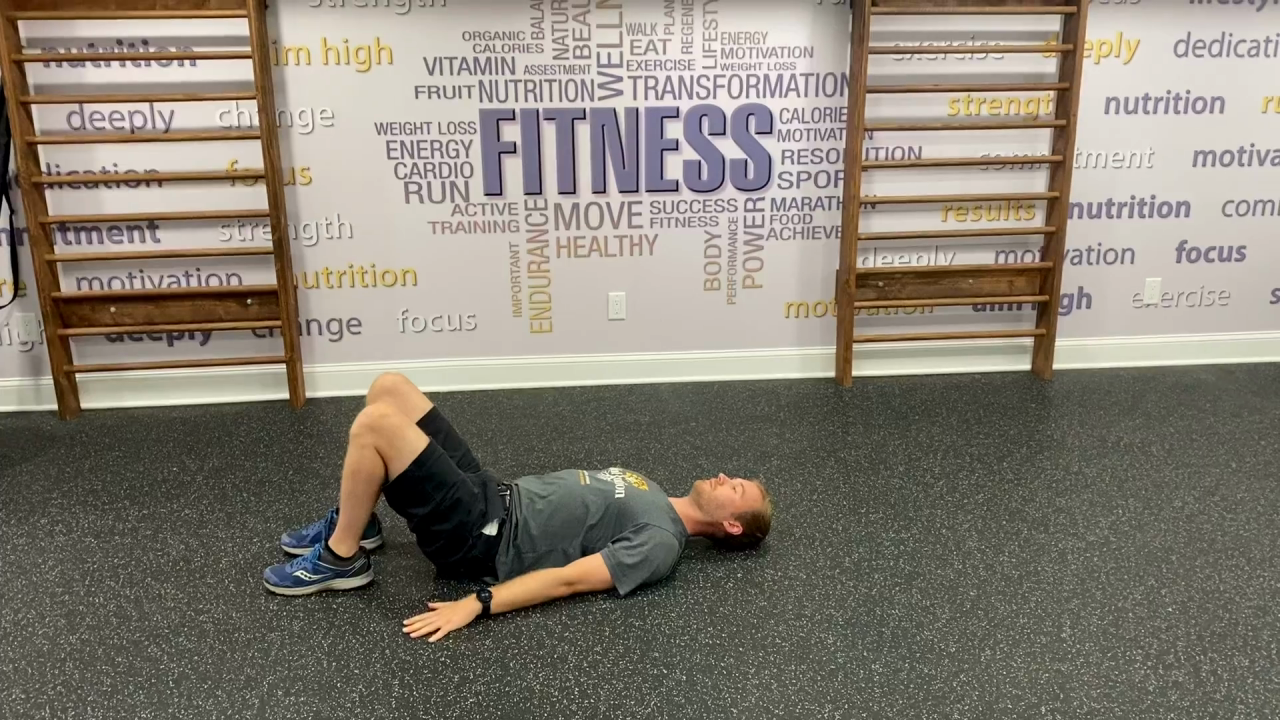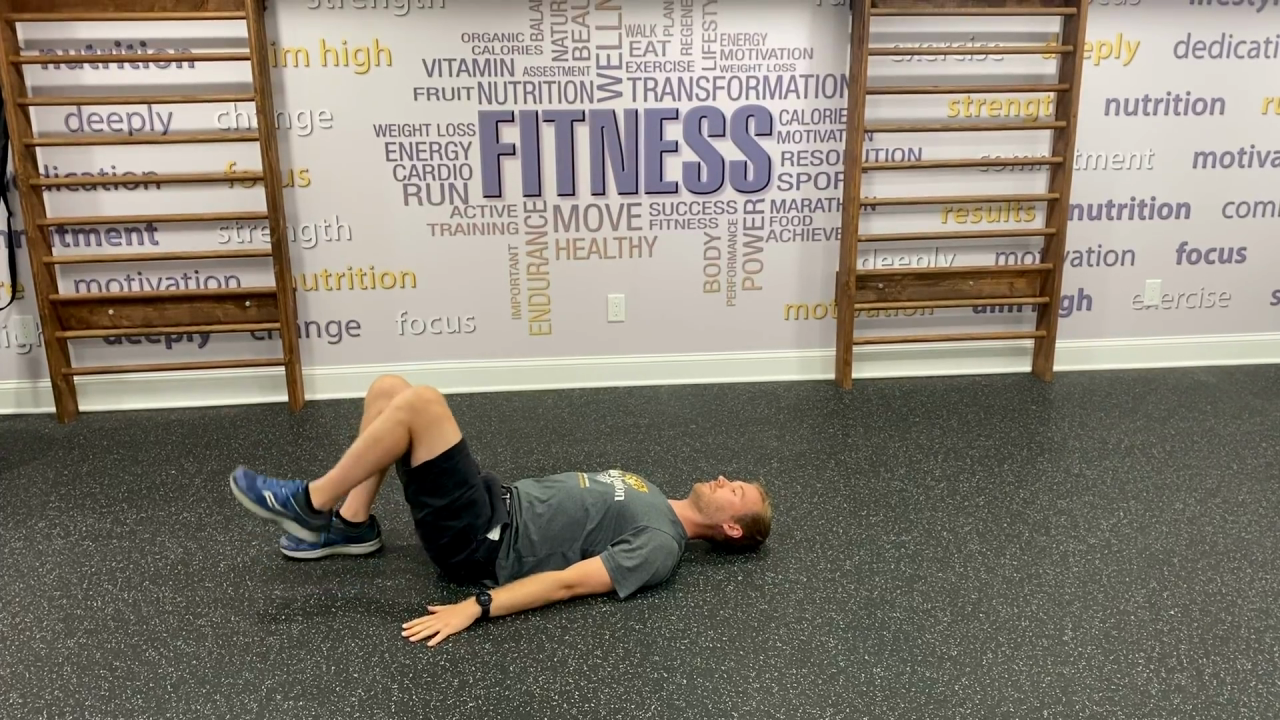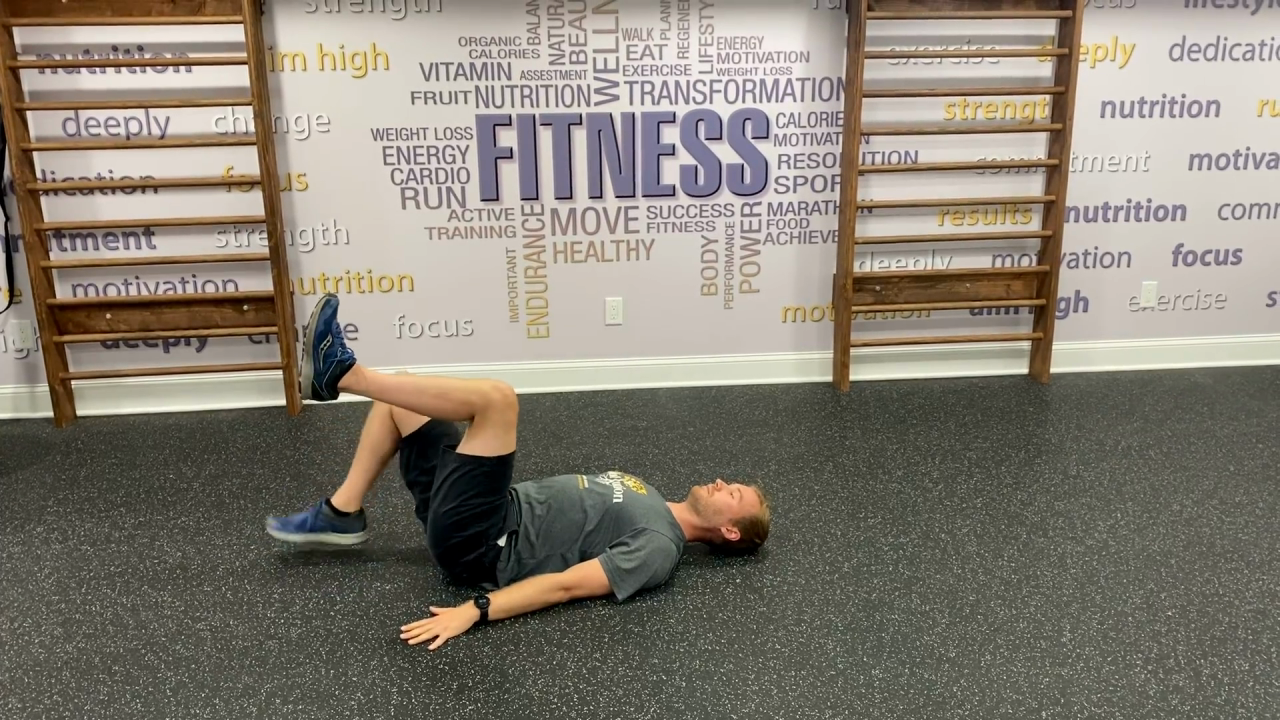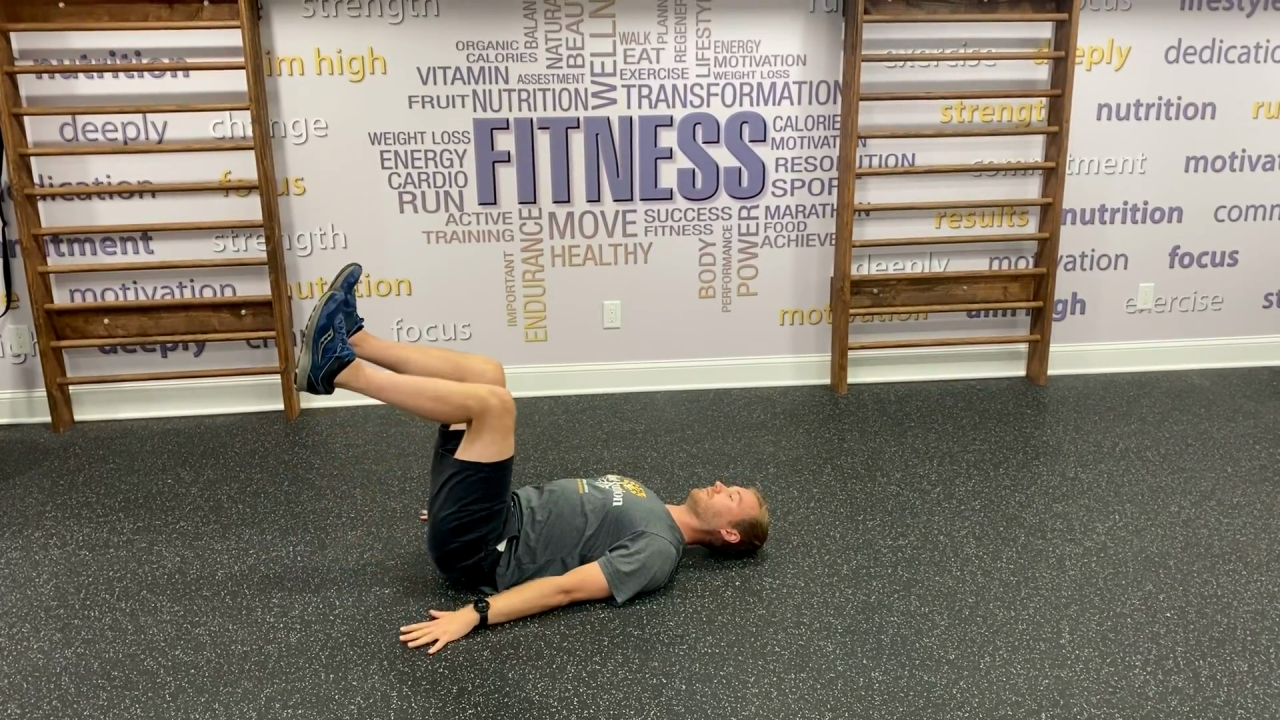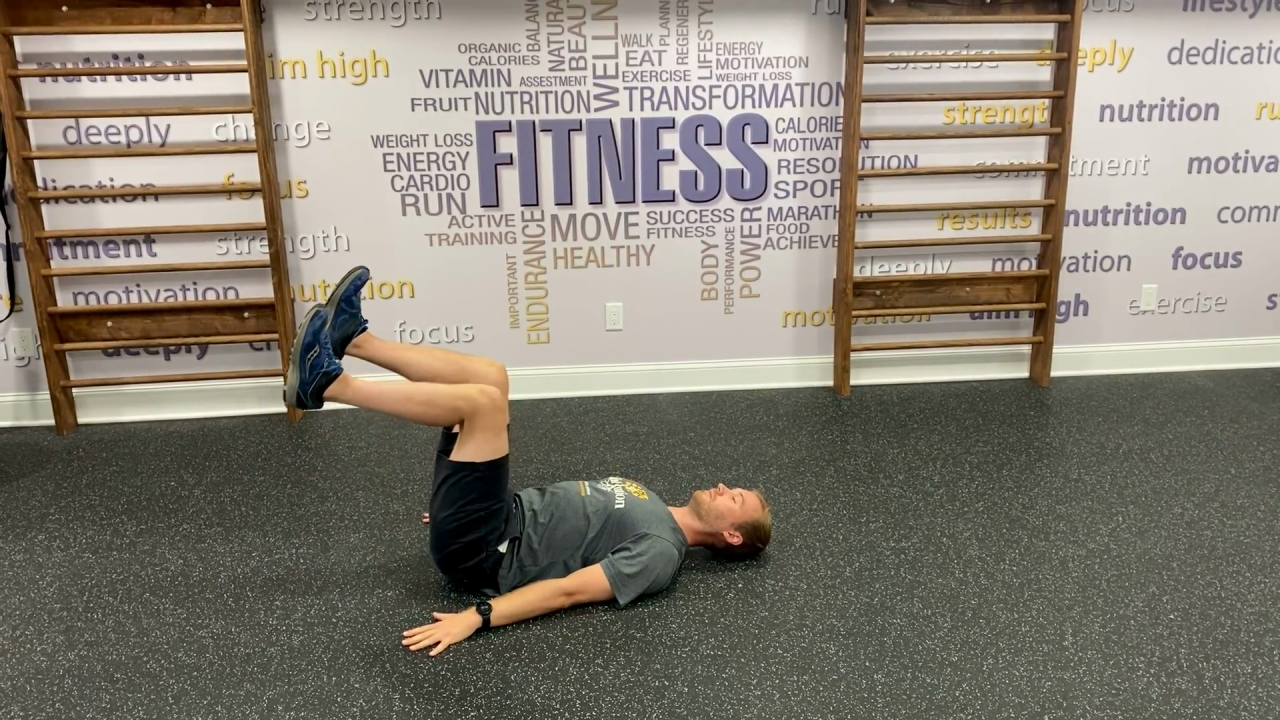
dt=1s
person 1, frame 1
left shoulder: (659, 542)
right shoulder: (648, 495)
left elbow: (568, 580)
left wrist: (476, 603)
left hip: (476, 538)
right hip: (493, 498)
left knee: (374, 424)
right knee: (389, 388)
left ankle: (340, 558)
right ankle: (355, 522)
person 1, frame 2
left shoulder: (659, 545)
right shoulder: (647, 497)
left elbow: (568, 583)
left wrist: (474, 607)
left hip: (478, 543)
right hip: (497, 503)
left knee: (423, 401)
right knee: (387, 389)
left ankle: (311, 503)
right ankle: (351, 525)
person 1, frame 3
left shoulder: (657, 547)
right shoulder: (645, 501)
left elbow: (567, 584)
left wrist: (474, 610)
left hip: (475, 545)
right hip: (499, 513)
left knee: (497, 397)
right knee: (399, 386)
left ankle: (339, 374)
right ankle: (342, 514)
person 1, frame 4
left shoulder: (657, 550)
right shoulder: (643, 503)
left elbow: (566, 588)
left wrist: (474, 614)
right wrist: (455, 505)
left hip: (477, 551)
right hip: (499, 519)
left knee: (494, 402)
right knee: (487, 372)
left ankle: (337, 370)
right ankle: (352, 340)
person 1, frame 5
left shoulder: (659, 552)
right shoulder: (647, 507)
left elbow: (569, 591)
left wrist: (476, 617)
right wrist: (460, 506)
left hip: (479, 552)
right hip: (507, 517)
left knee: (483, 400)
right knee: (489, 376)
left ankle: (328, 385)
right ankle: (352, 337)
